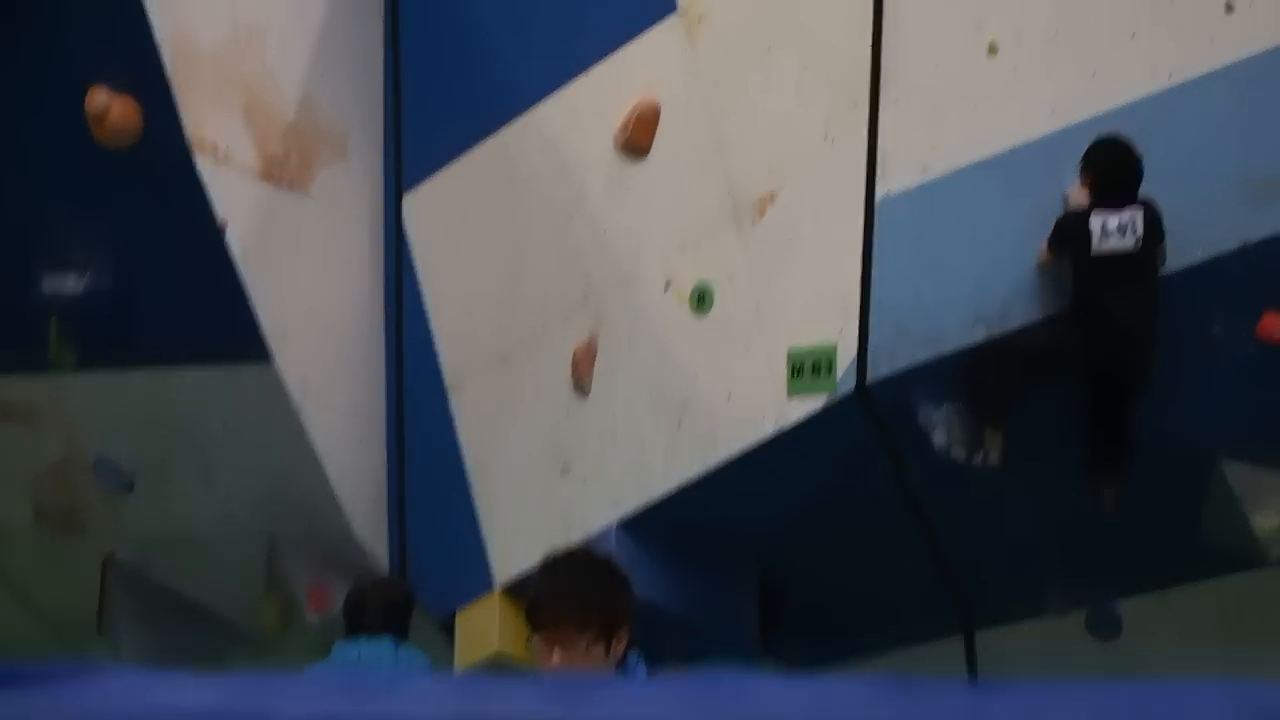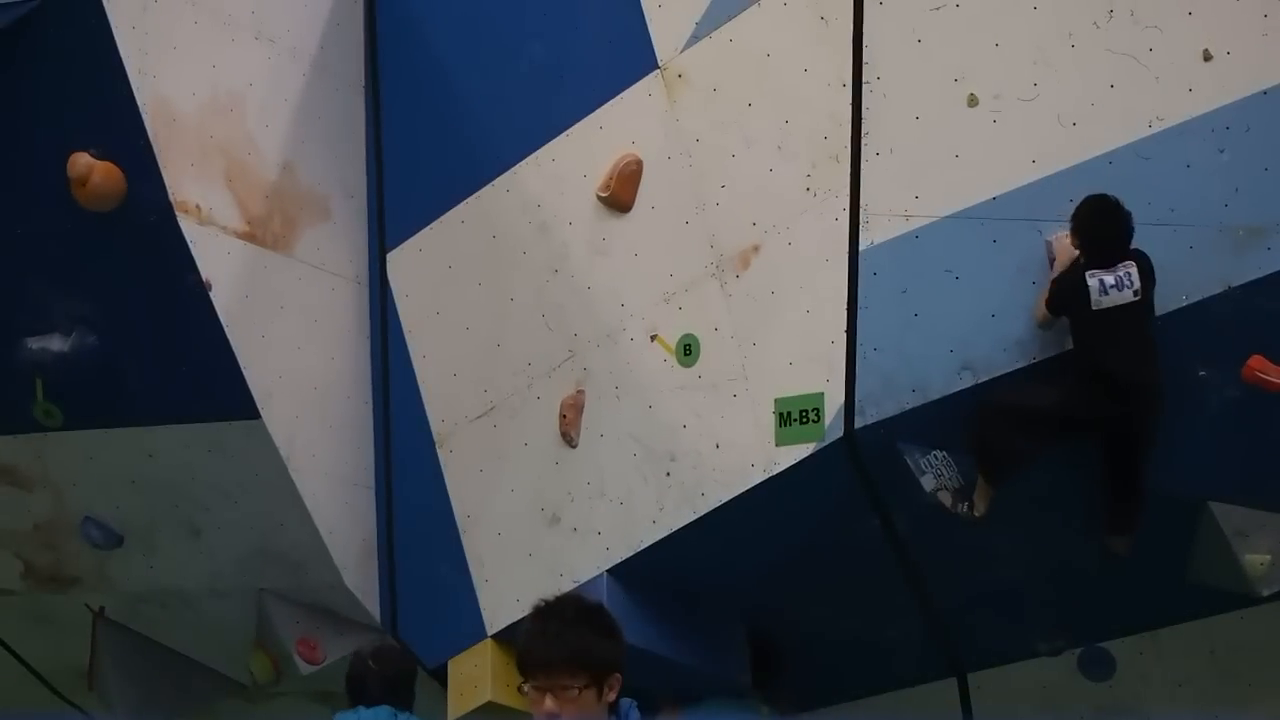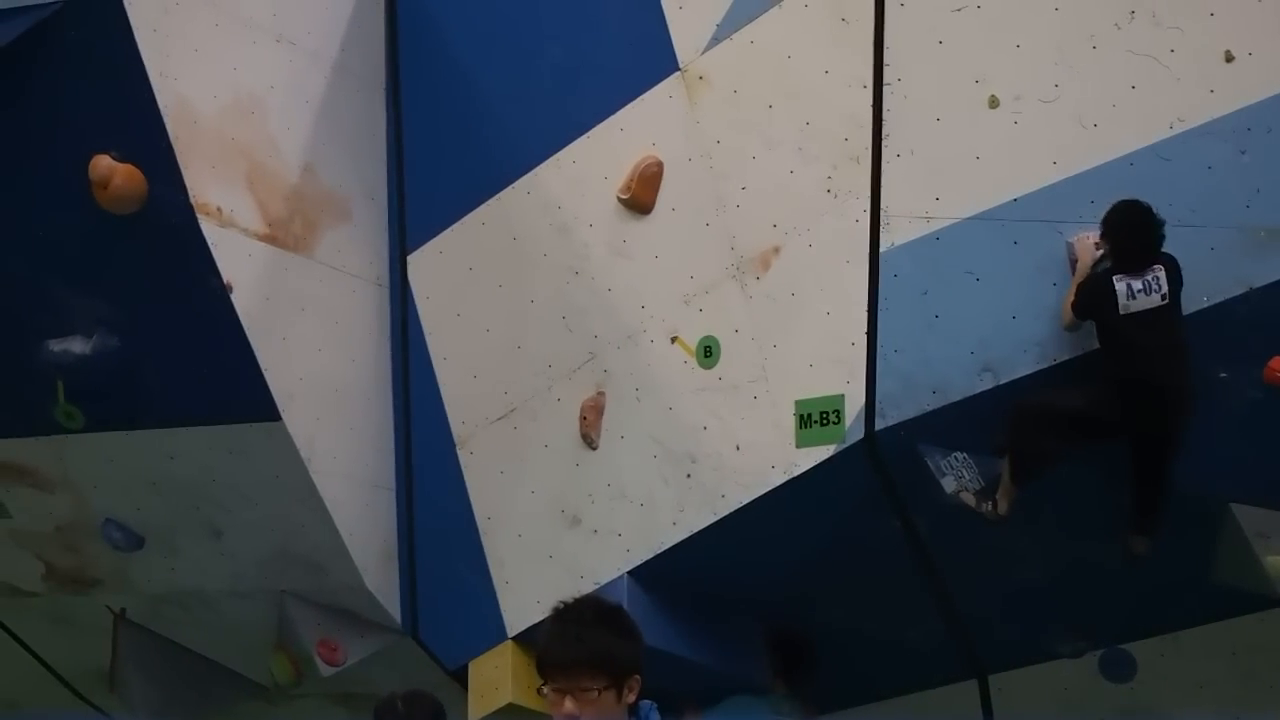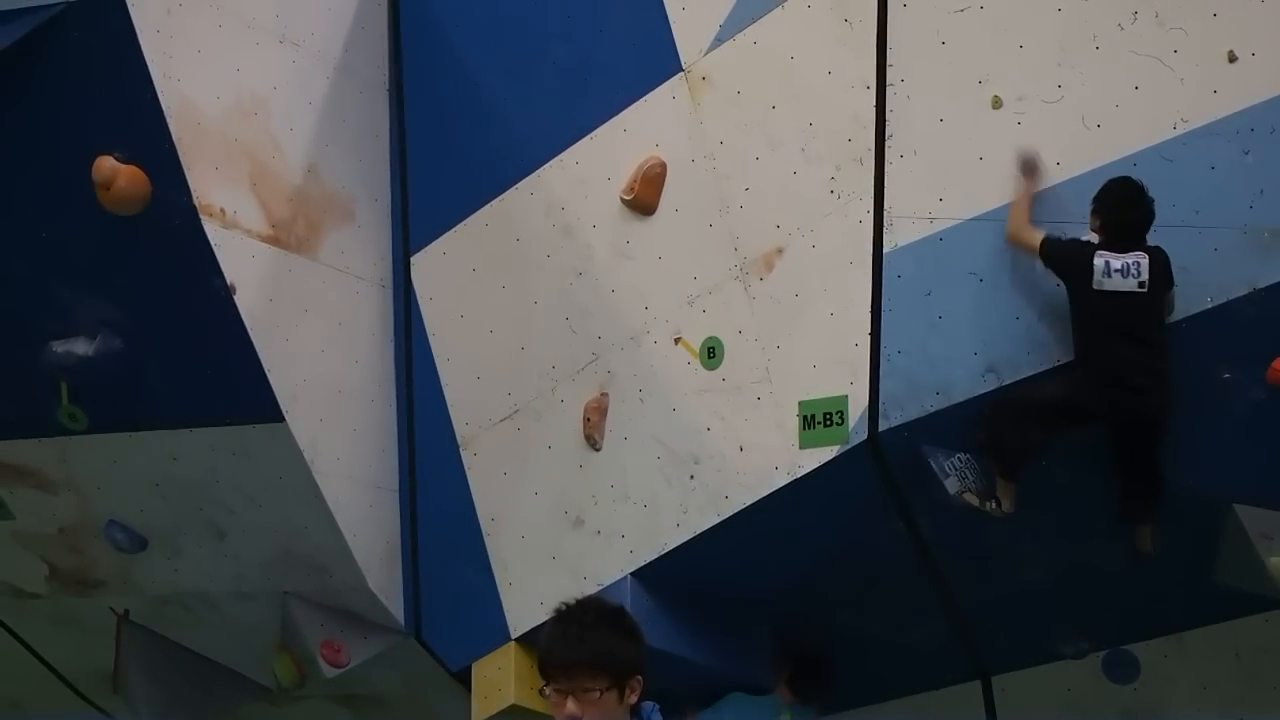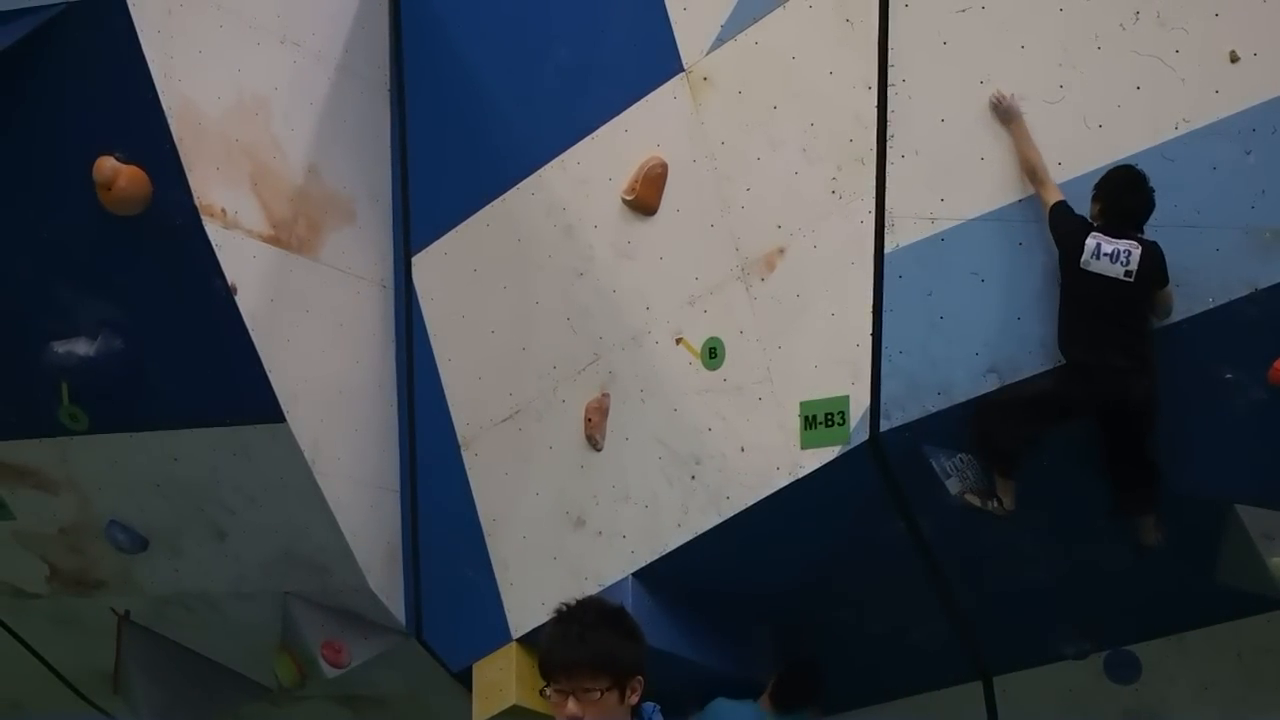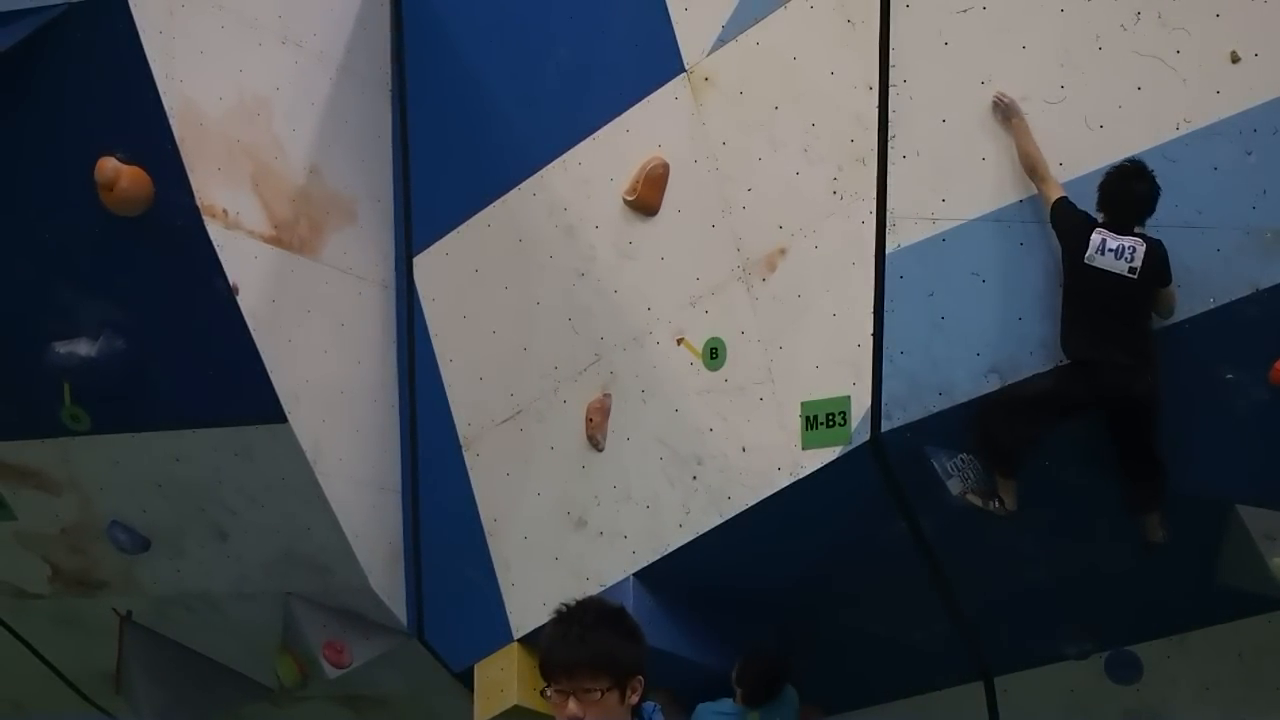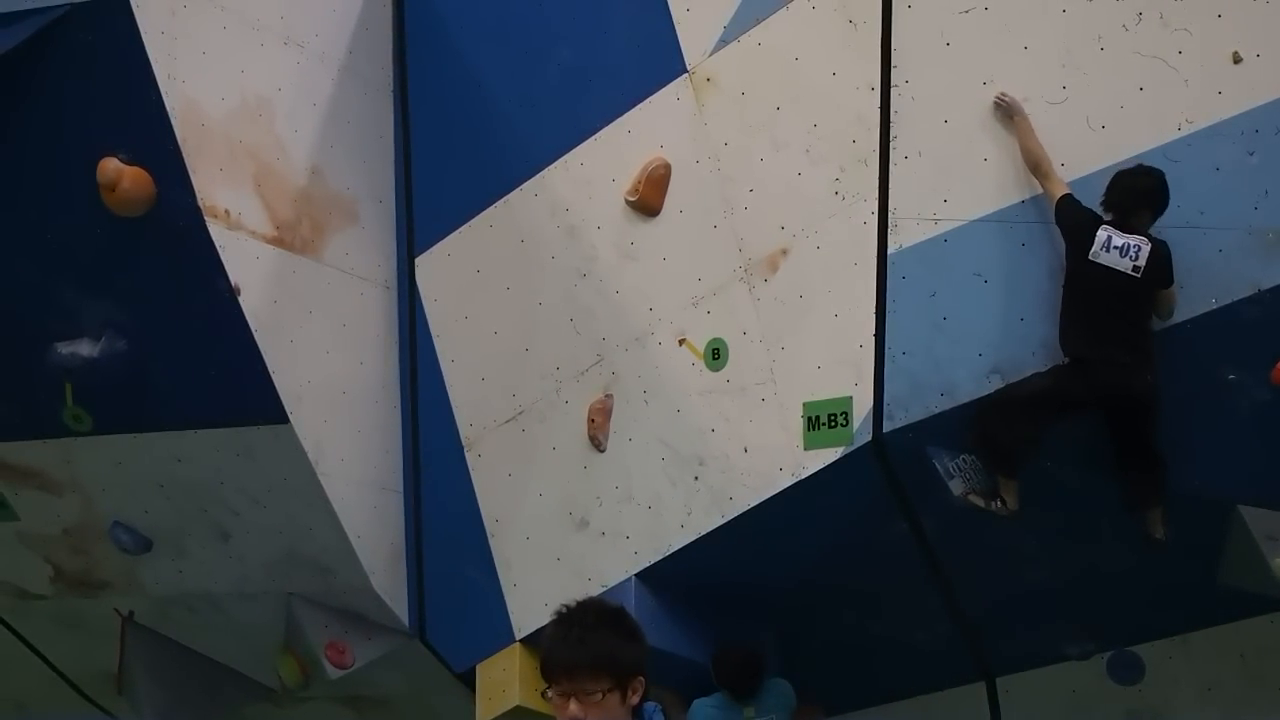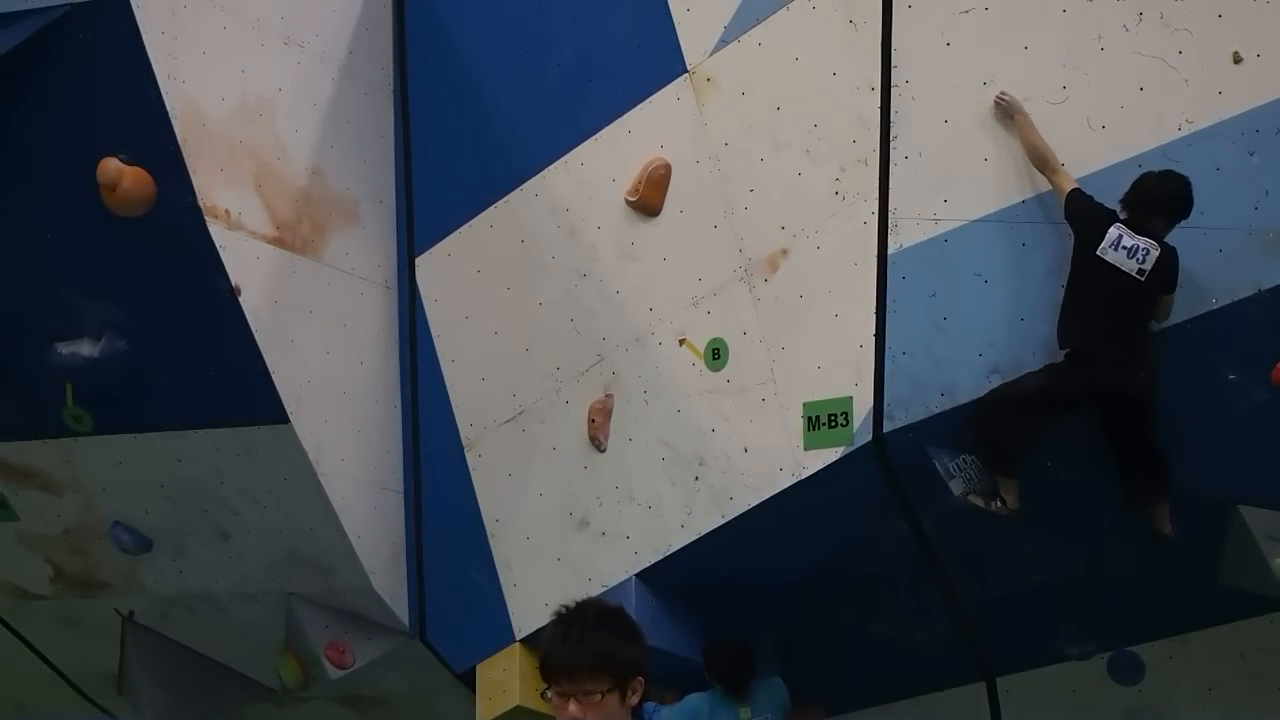
dt=0.3s
person 1, frame 1
left shoulder: (1075, 223)
right shoulder: (1148, 215)
left elbow: (1045, 262)
right elbow: (1158, 261)
left hip: (1084, 336)
right hip: (1136, 345)
left knee: (991, 360)
right knee: (1113, 412)
left ankle: (990, 445)
right ankle: (1107, 488)
person 1, frame 2
left shoulder: (1072, 281)
right shoulder: (1142, 265)
left elbow: (1043, 319)
left wrist: (1060, 263)
left hip: (1090, 397)
right hip: (1143, 399)
left knee: (998, 415)
right knee: (1126, 469)
left ankle: (981, 501)
right ankle: (1120, 535)
person 1, frame 3
left shoulder: (1100, 285)
right shoulder: (1170, 268)
left elbow: (1070, 321)
left wrist: (1083, 266)
right wrist: (1105, 263)
left hip: (1120, 401)
right hip: (1173, 404)
left knee: (1030, 417)
right knee: (1152, 471)
left ankle: (1002, 502)
right ankle: (1141, 536)
person 1, frame 4
left shoulder: (1079, 257)
right shoulder: (1158, 259)
left elbow: (1016, 231)
right elbow: (1167, 310)
left wrist: (1027, 181)
left hip: (1094, 385)
right hip: (1149, 391)
left knee: (1009, 411)
right knee: (1140, 461)
left ankle: (1004, 499)
right ankle: (1144, 532)
person 1, frame 5
left shoulder: (1074, 236)
right shoulder: (1150, 255)
left elbow: (1038, 177)
right elbow: (1164, 310)
left wrist: (1015, 122)
left hip: (1081, 378)
right hip: (1135, 383)
left knee: (996, 413)
right knee: (1133, 455)
left ankle: (1004, 499)
right ankle: (1148, 527)
person 1, frame 6
left shoulder: (1078, 232)
right shoulder: (1153, 253)
left elbow: (1038, 173)
right elbow: (1166, 309)
left wrist: (1016, 120)
left hip: (1084, 374)
right hip: (1137, 379)
left knee: (1001, 413)
right knee: (1140, 453)
left ankle: (1007, 498)
right ankle: (1153, 526)
person 1, frame 7
left shoulder: (1084, 229)
right shoulder: (1158, 253)
left elbow: (1043, 172)
right elbow: (1165, 312)
left wrist: (1019, 118)
left hip: (1084, 372)
right hip: (1136, 377)
left knee: (999, 413)
right knee: (1140, 451)
left ankle: (1008, 499)
right ankle: (1155, 526)
person 1, frame 8
left shoulder: (1095, 224)
right shoulder: (1165, 258)
left elbow: (1049, 166)
right elbow: (1161, 314)
left wrist: (1019, 116)
left hip: (1082, 368)
right hip: (1133, 375)
left knee: (996, 411)
right knee: (1140, 449)
left ankle: (1008, 498)
right ankle: (1163, 525)
